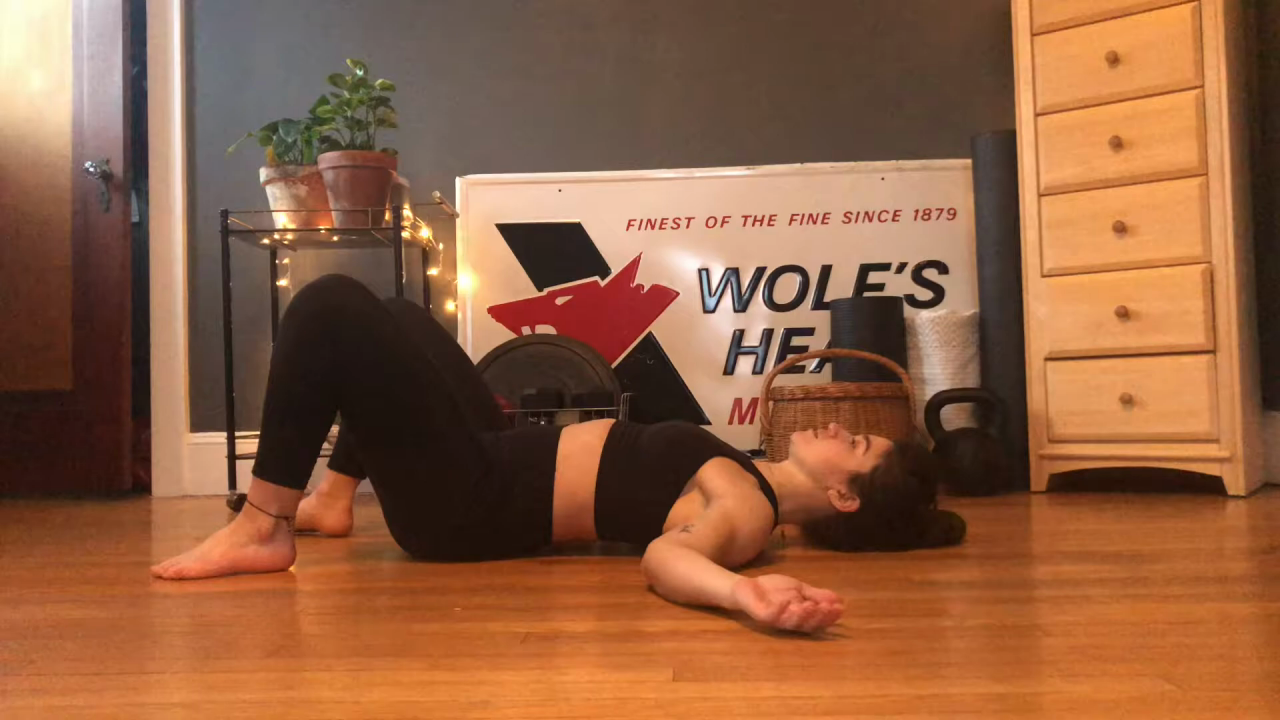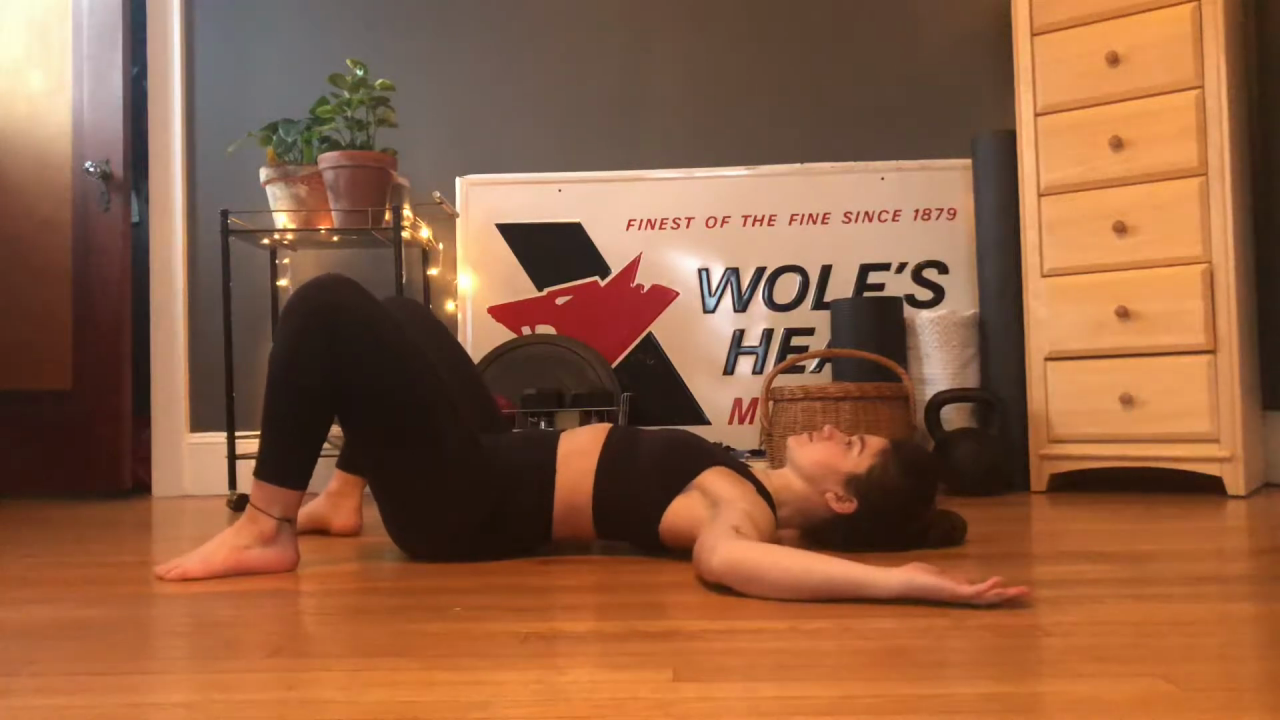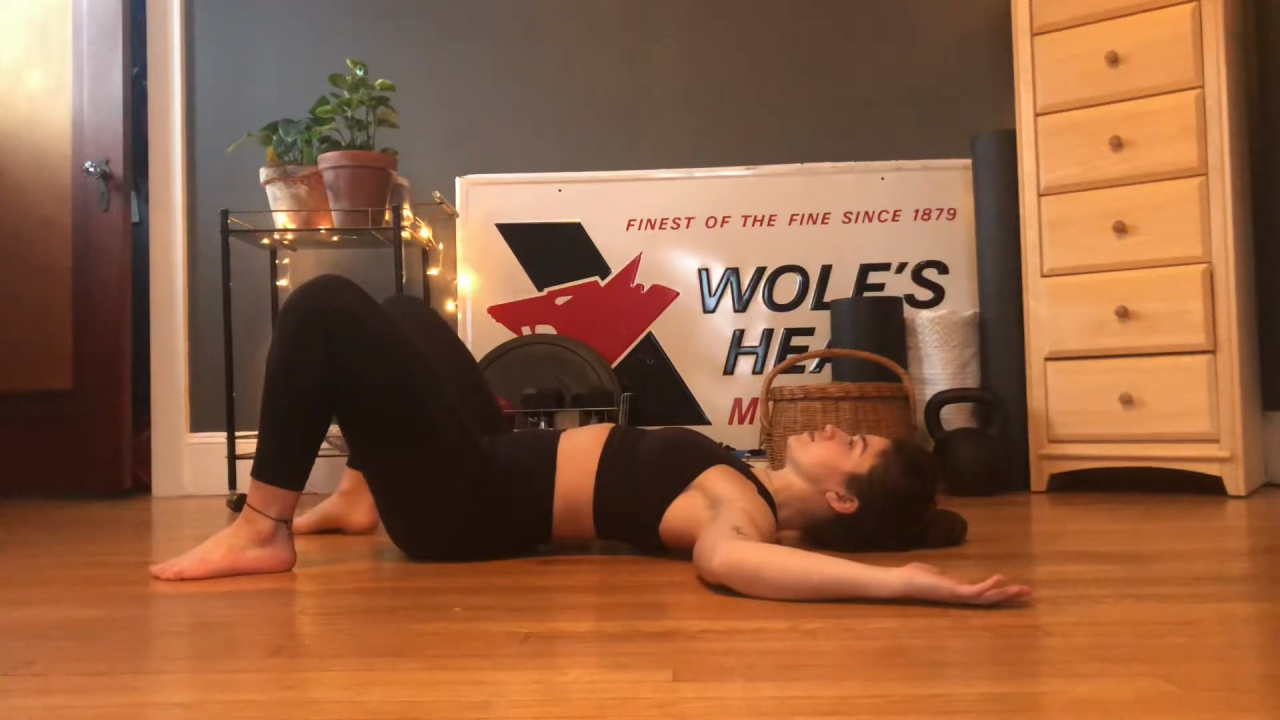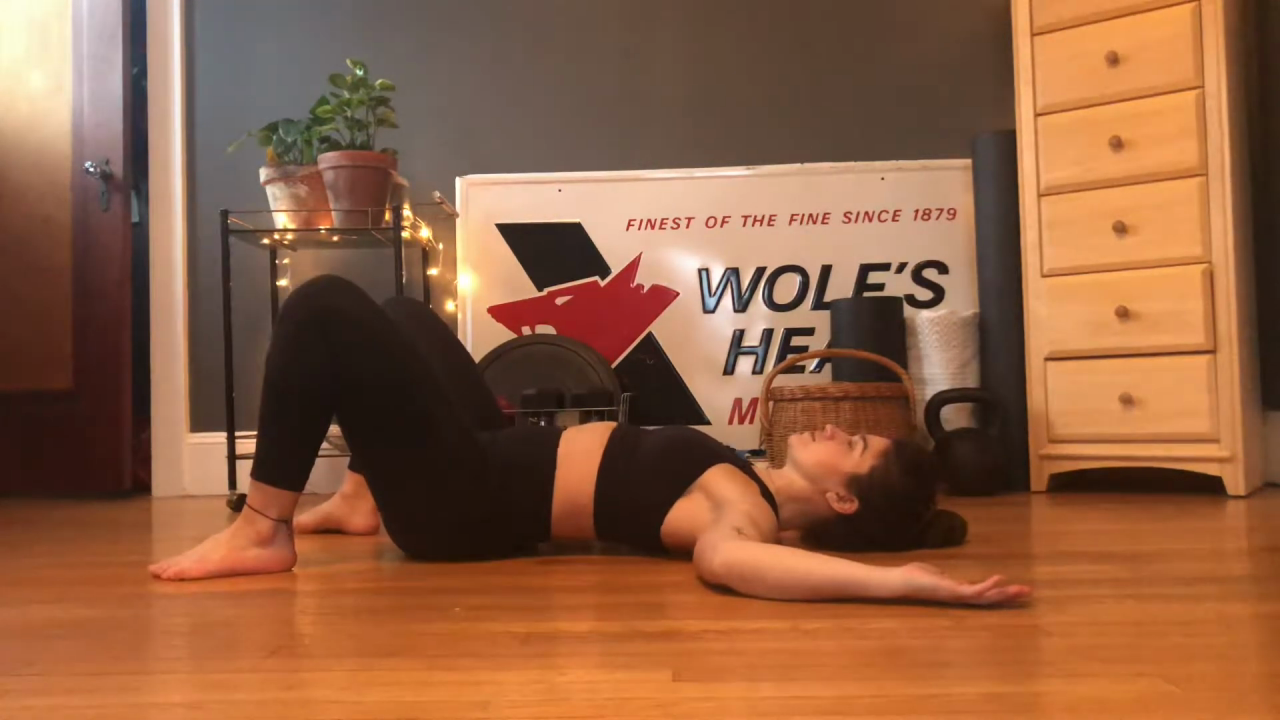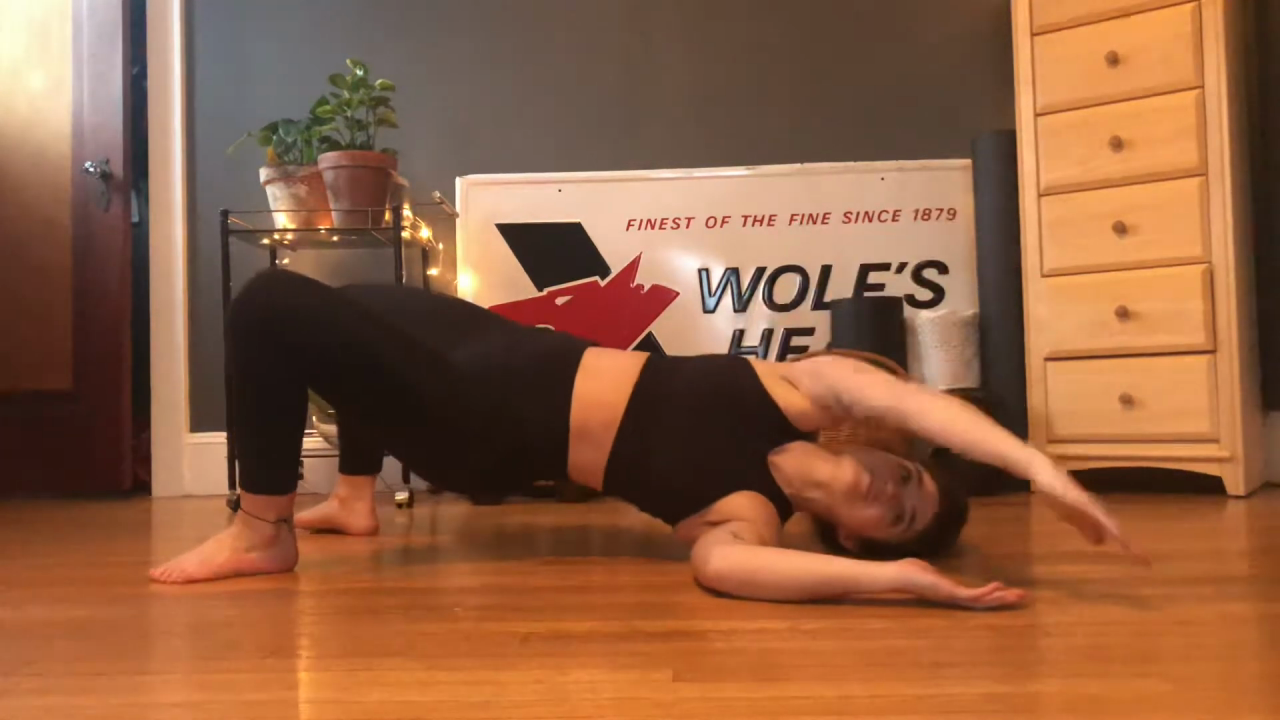
dt=1s
person 1, frame 1
left shoulder: (745, 514)
right shoulder: (751, 484)
left elbow: (669, 554)
left wrist: (744, 596)
left hip: (463, 503)
right hip: (495, 458)
left knee: (330, 305)
right knee: (398, 319)
left ankle: (262, 528)
right ankle: (332, 499)
person 1, frame 2
left shoulder: (746, 512)
right shoulder: (758, 492)
left elbow: (722, 557)
left wrist: (897, 582)
left hip: (463, 505)
right hip: (496, 463)
left knee: (326, 305)
right knee: (400, 316)
left ankle: (266, 530)
right ankle: (342, 501)
person 1, frame 3
left shoulder: (744, 511)
right shoulder: (759, 492)
left elbow: (725, 558)
left wrist: (899, 580)
left hip: (463, 505)
right hip: (496, 462)
left knee: (325, 307)
right knee: (403, 313)
left ankle: (261, 531)
right ankle: (355, 500)
person 1, frame 4
left shoulder: (746, 509)
right shoulder: (752, 483)
left elbow: (724, 559)
left wrist: (897, 581)
left hip: (466, 501)
right hip: (498, 450)
left knee: (322, 307)
right knee: (399, 315)
left ankle: (260, 532)
right ankle: (356, 500)
person 1, frame 5
left shoulder: (752, 515)
right shoulder: (803, 400)
left elbow: (722, 567)
right elbow: (913, 398)
right wrist: (1035, 460)
left hip: (485, 433)
right hip: (518, 350)
left knee: (269, 305)
right knee: (354, 303)
left ankle: (261, 535)
right ankle: (353, 502)
